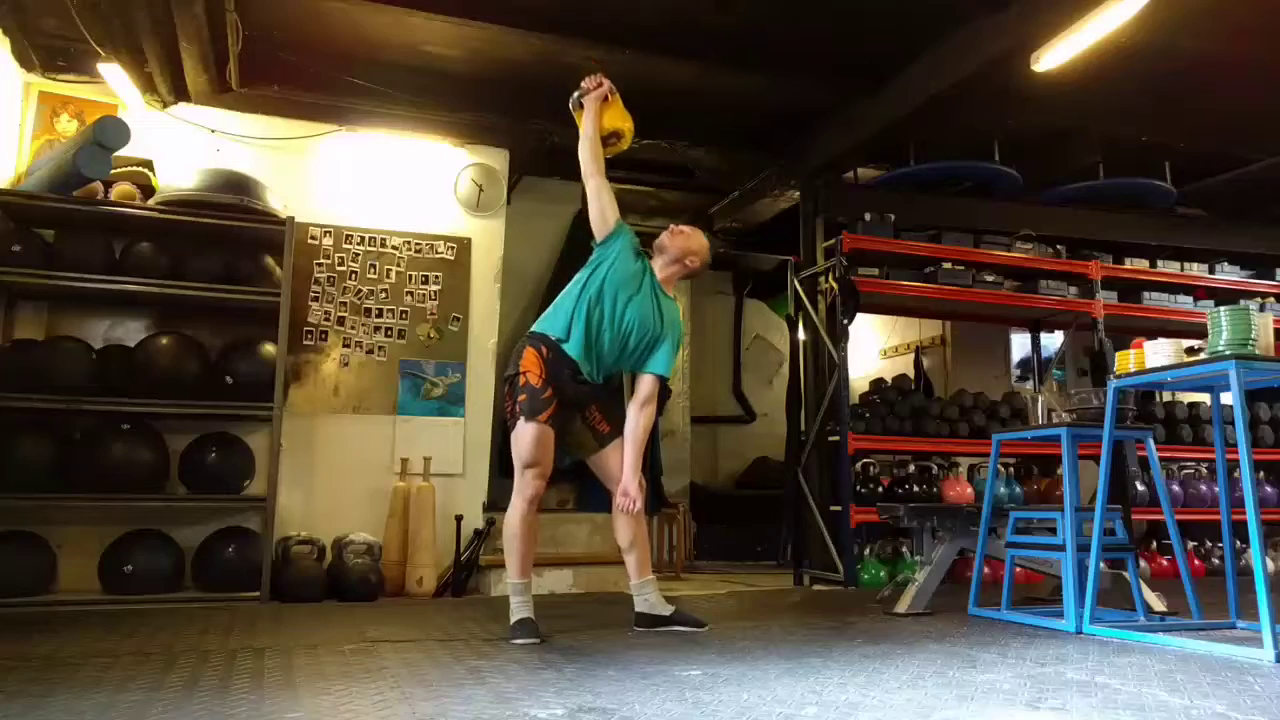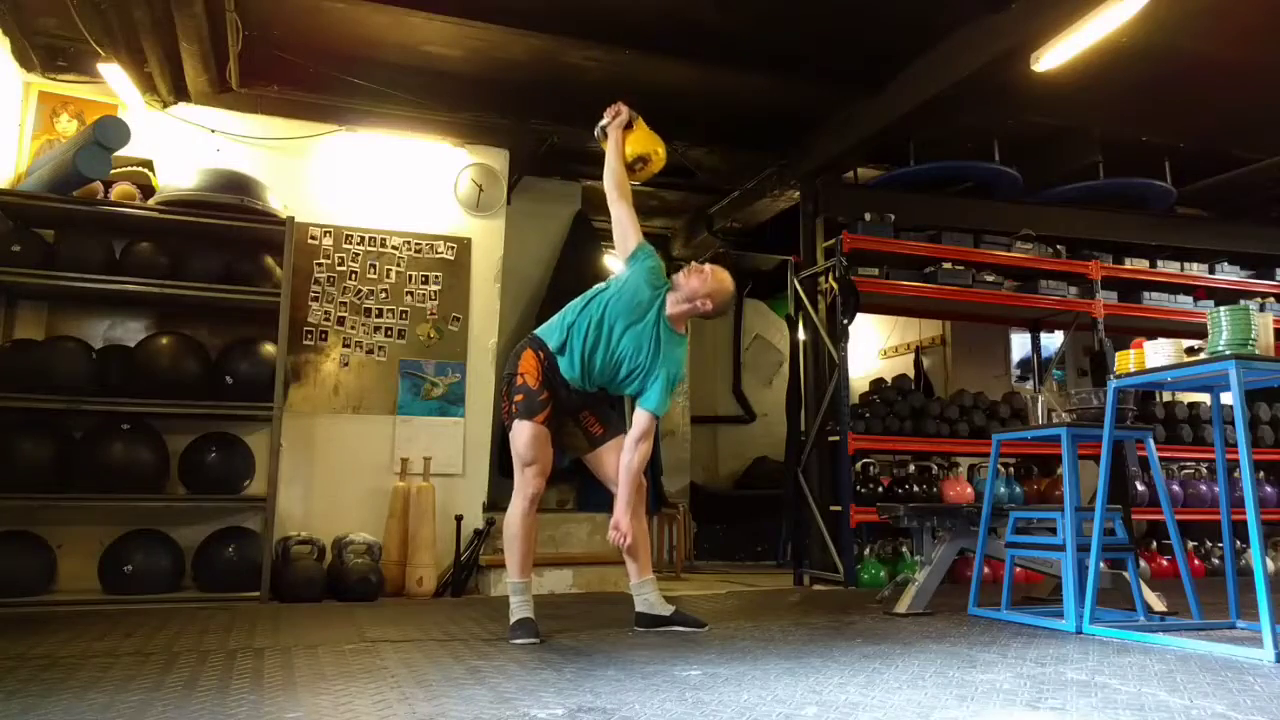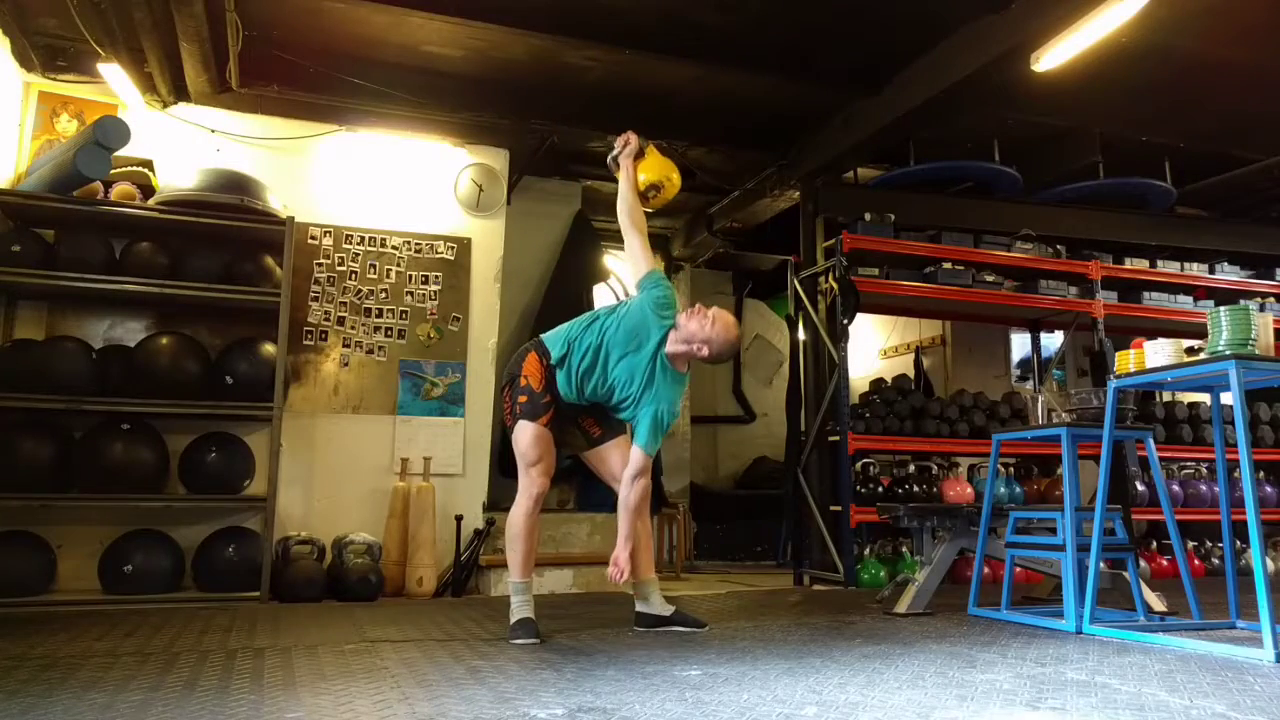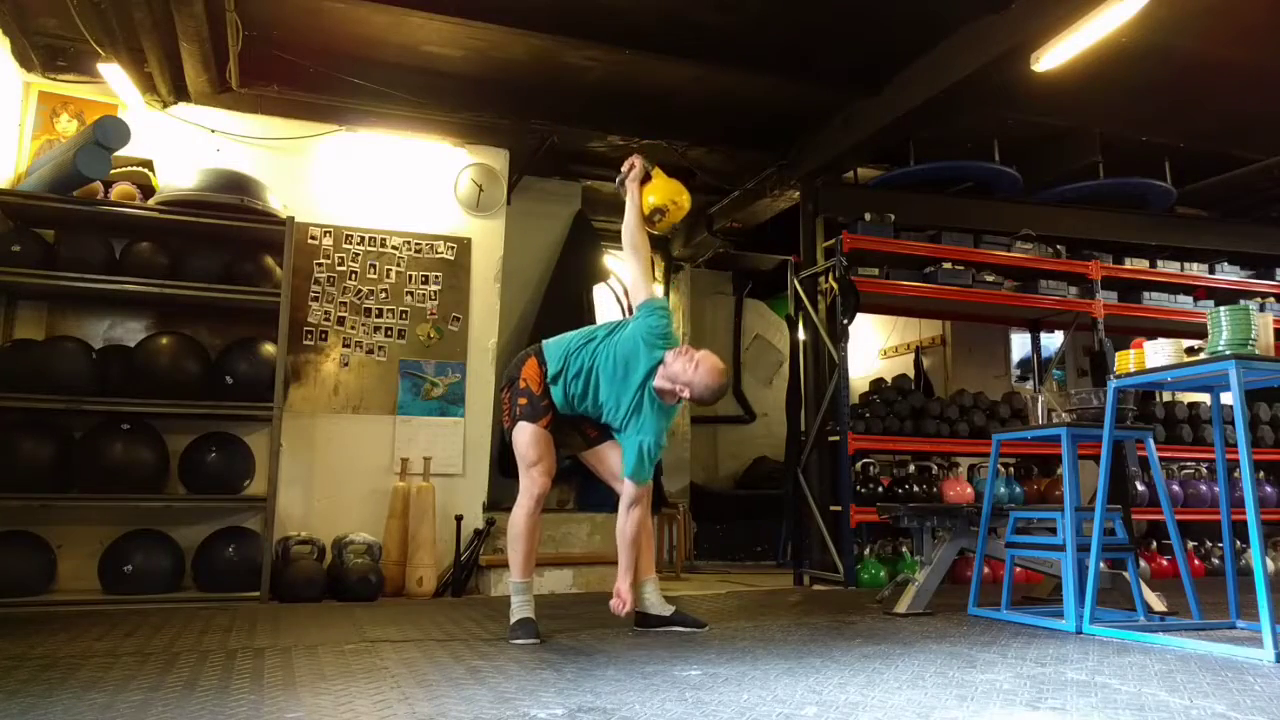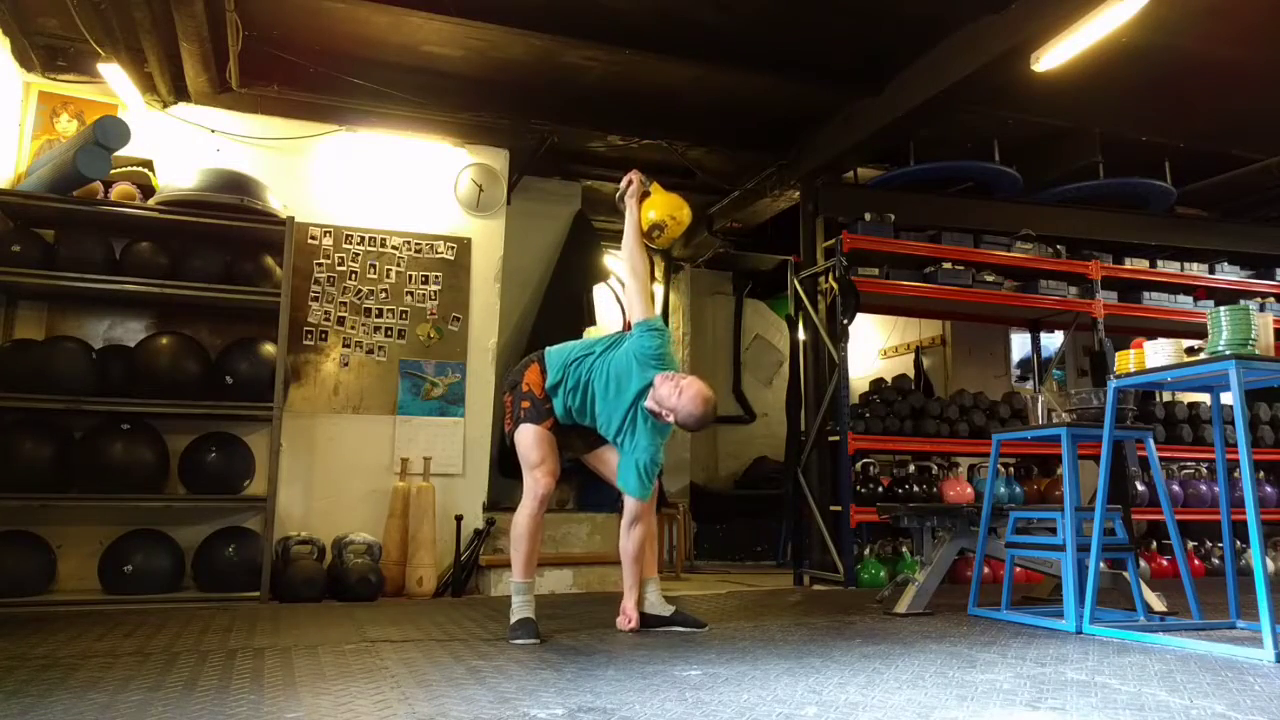
dt=0.4s
person 1, frame 1
left shoulder: (669, 324)
right shoulder: (621, 251)
left elbow: (643, 401)
right elbow: (593, 173)
left wrist: (632, 469)
right wrist: (593, 106)
left hip: (591, 385)
right hip: (543, 361)
left knee: (630, 491)
right knee: (531, 485)
left ankle: (649, 604)
right ankle: (520, 610)
person 1, frame 2
left shoulder: (671, 359)
right shoulder: (647, 276)
left elbow: (640, 435)
right elbow: (618, 198)
left wrist: (623, 506)
right wrist: (616, 133)
left hip: (585, 394)
right hip: (539, 363)
left knee: (636, 486)
right knee: (531, 485)
left ankle: (648, 604)
right ankle: (520, 610)
person 1, frame 3
left shoulder: (665, 395)
right shoulder: (659, 307)
left elbow: (637, 473)
right elbow: (633, 229)
left wrist: (623, 546)
right wrist: (627, 163)
left hip: (584, 402)
right hip: (539, 369)
left knee: (635, 487)
right knee: (535, 486)
left ankle: (650, 605)
right ankle: (520, 610)
person 1, frame 4
left shoulder: (650, 424)
right shoulder: (657, 333)
left elbow: (632, 503)
right elbow: (635, 257)
left wrist: (626, 579)
right wrist: (633, 189)
left hip: (579, 408)
right hip: (537, 374)
left knee: (641, 488)
right knee: (537, 486)
left ankle: (650, 603)
right ankle: (521, 610)
person 1, frame 5
left shoulder: (646, 442)
right shoulder: (654, 352)
left elbow: (634, 519)
right elbow: (636, 275)
left wrist: (631, 598)
right wrist: (633, 205)
left hip: (578, 415)
right hip: (539, 381)
left knee: (643, 493)
right knee: (541, 486)
left ankle: (652, 603)
right ankle: (521, 609)
